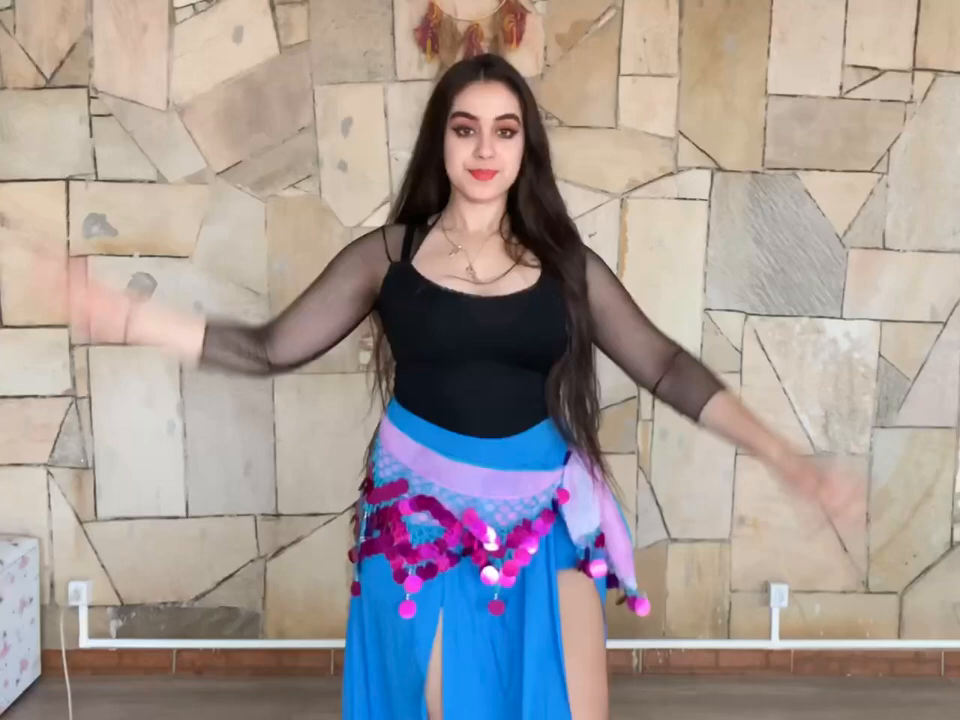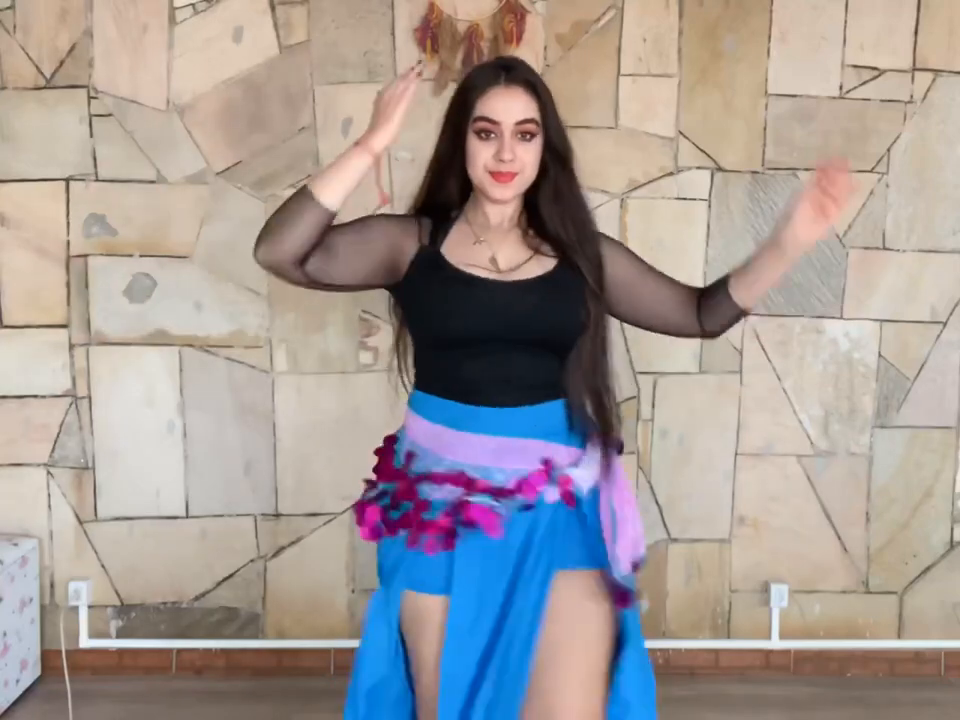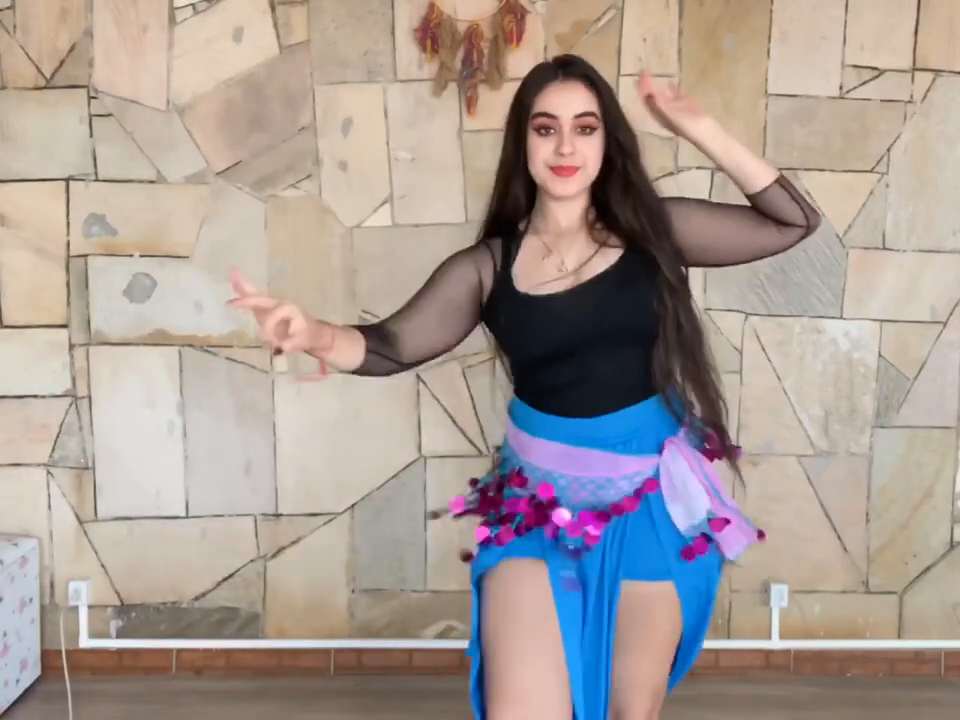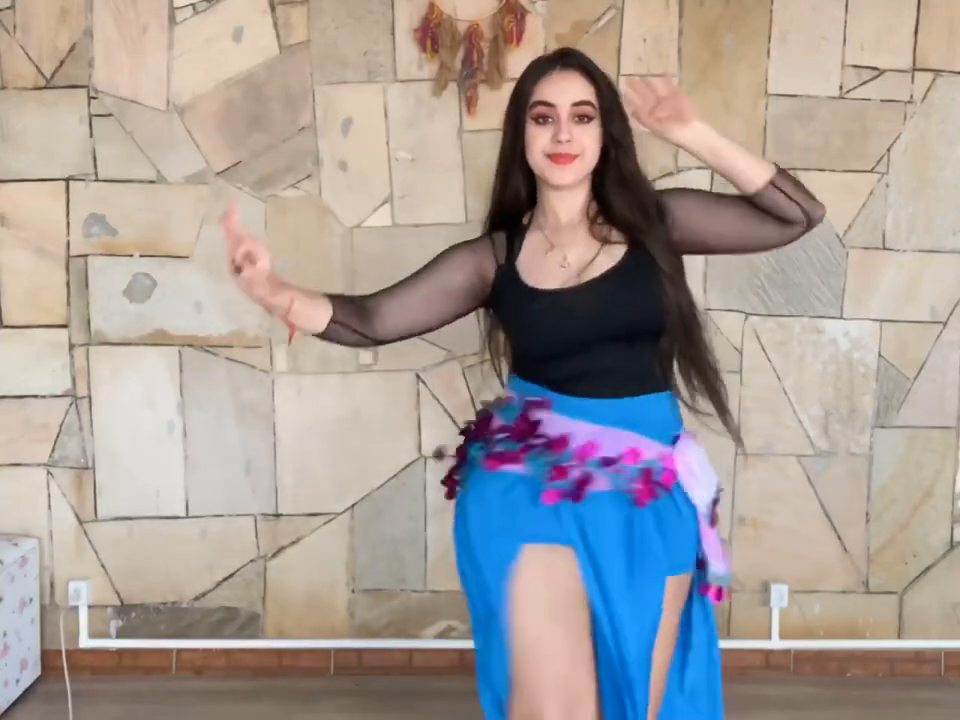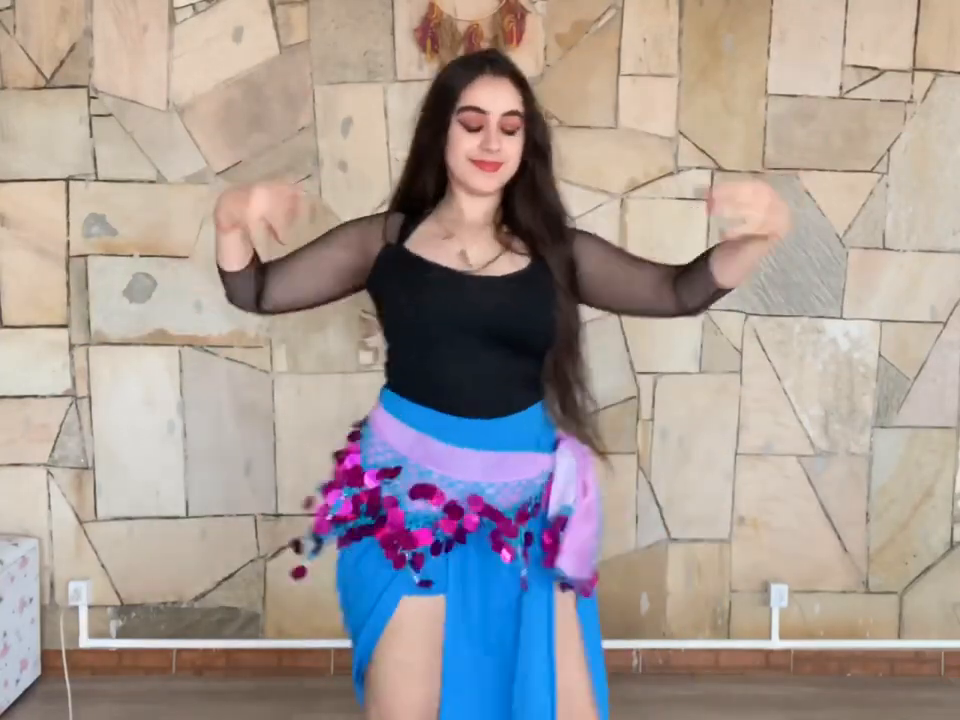
dt=0.5s
person 1, frame 1
left shoulder: (565, 262)
right shoulder: (393, 253)
left elbow: (661, 362)
right elbow: (272, 348)
left wrist: (777, 452)
right wrist: (135, 324)
left hip: (544, 519)
right hip: (426, 520)
person 1, frame 2
left shoulder: (580, 252)
right shoulder: (411, 243)
left elbow: (699, 312)
right elbow: (281, 253)
left wrist: (786, 244)
right wrist: (370, 147)
left hip: (553, 505)
right hip: (436, 506)
person 1, frame 3
left shoulder: (652, 230)
right shoulder: (486, 265)
left elbow: (794, 221)
right elbow: (398, 344)
left wrist: (699, 131)
right wrist: (315, 336)
left hip: (655, 499)
right hip: (541, 502)
person 1, frame 4
left shoulder: (657, 223)
right shoulder: (491, 258)
left elbow: (798, 216)
right elbow: (373, 318)
left wrist: (695, 135)
right wrist: (283, 297)
left hip: (654, 496)
right hip: (535, 486)
person 1, frame 5
left shoulder: (555, 249)
right shoulder: (388, 241)
left elbow: (679, 293)
right elbow: (256, 291)
left wrist: (745, 240)
right wrist: (237, 226)
left hip: (520, 511)
right hip: (403, 503)
